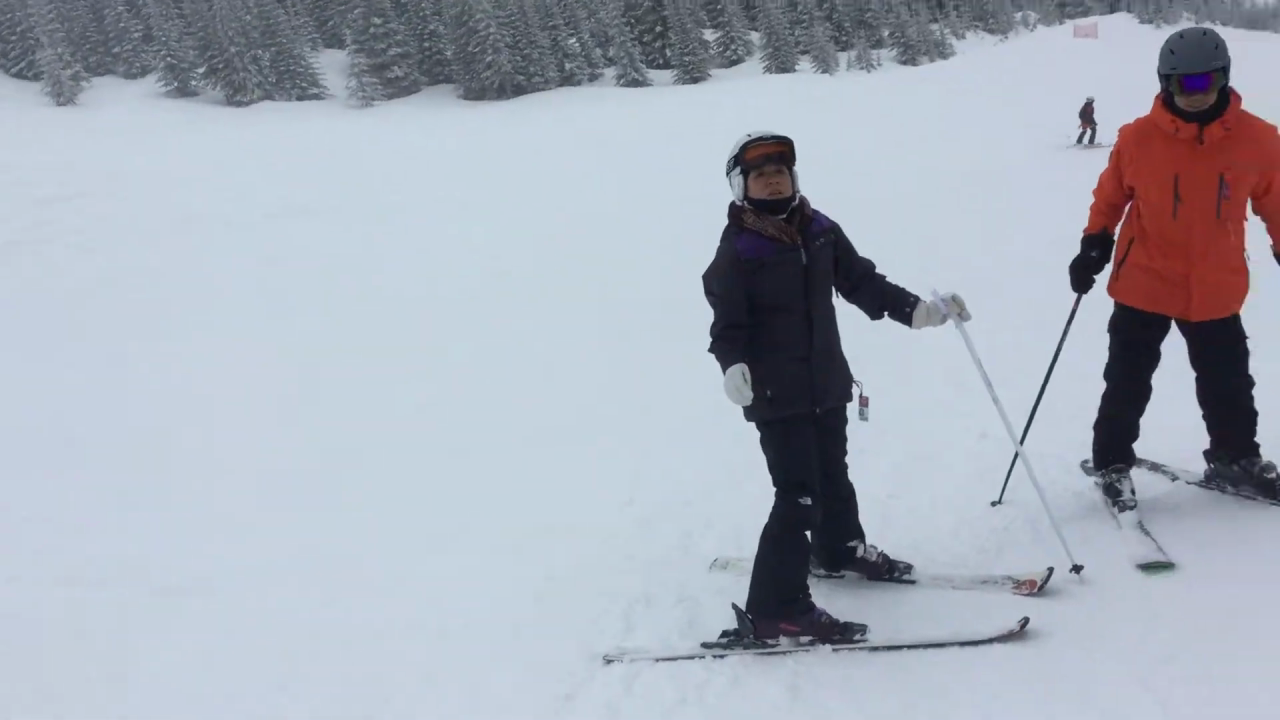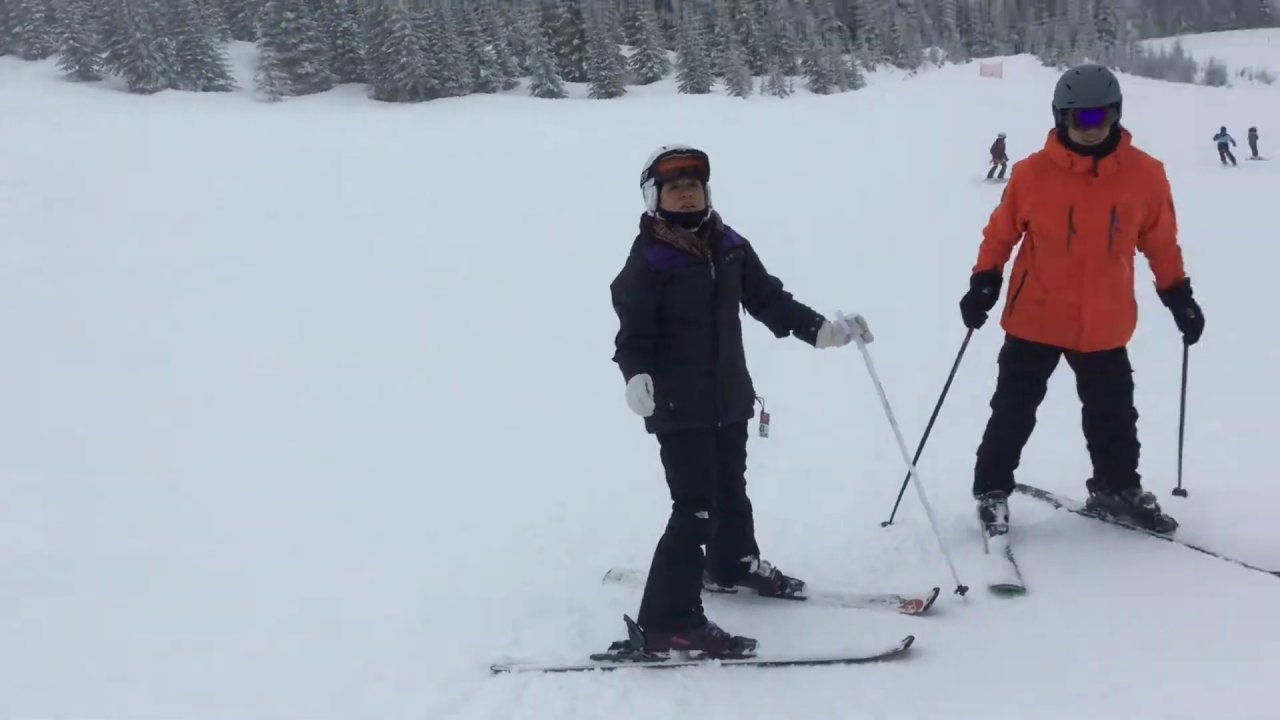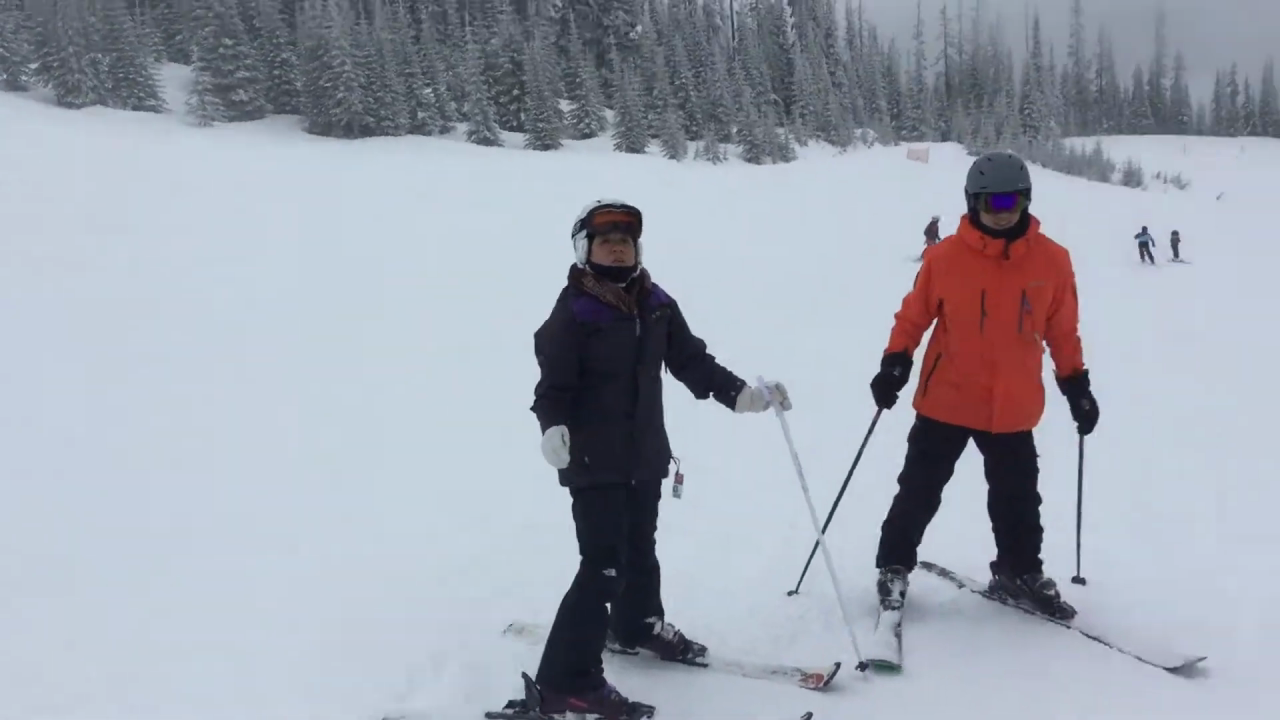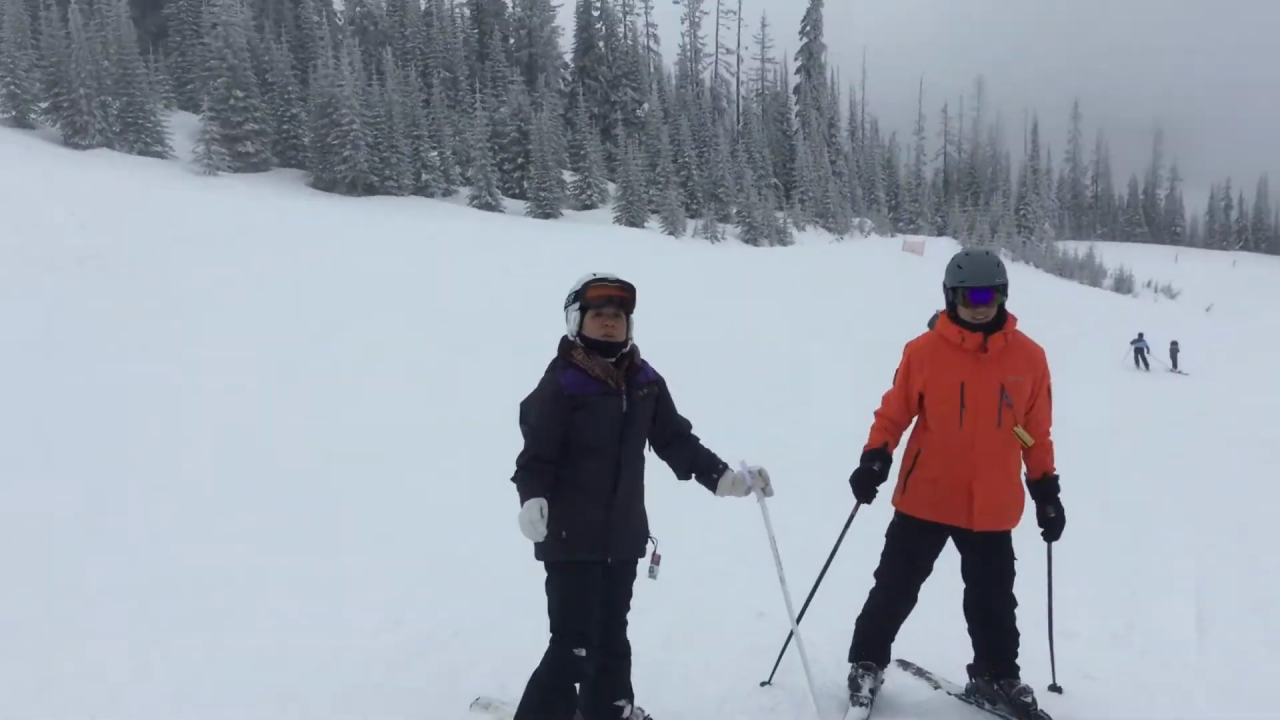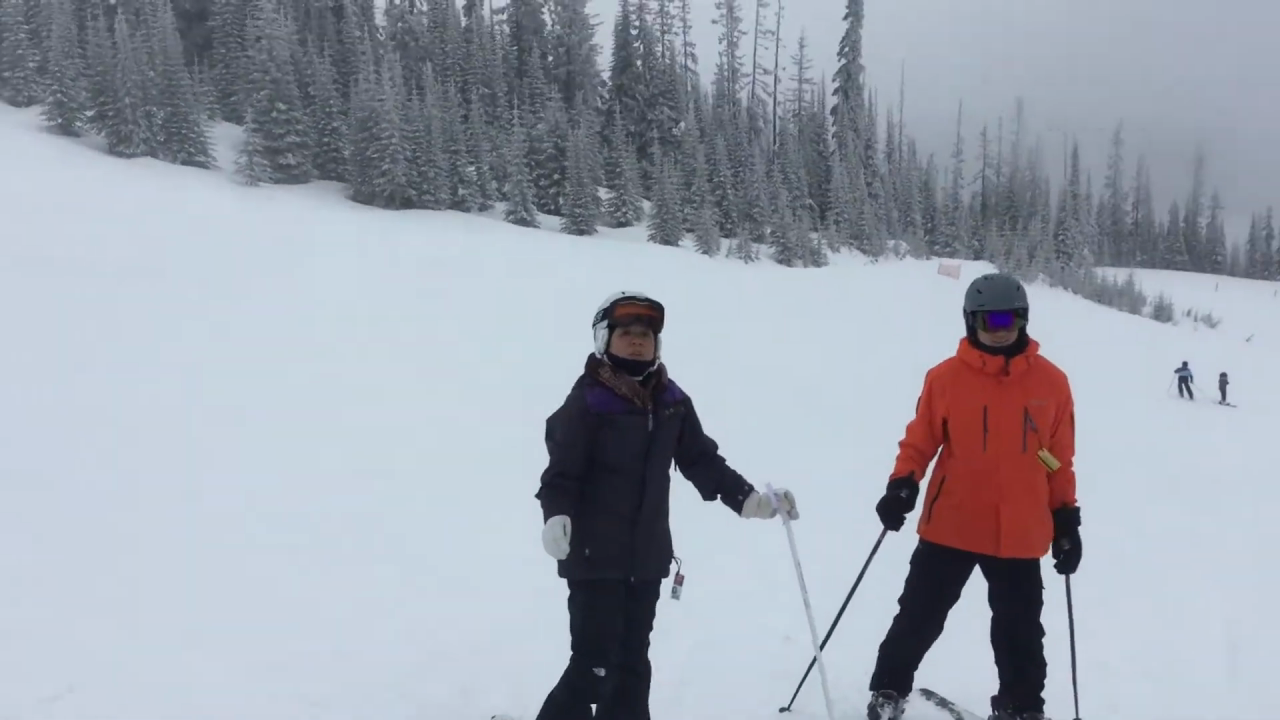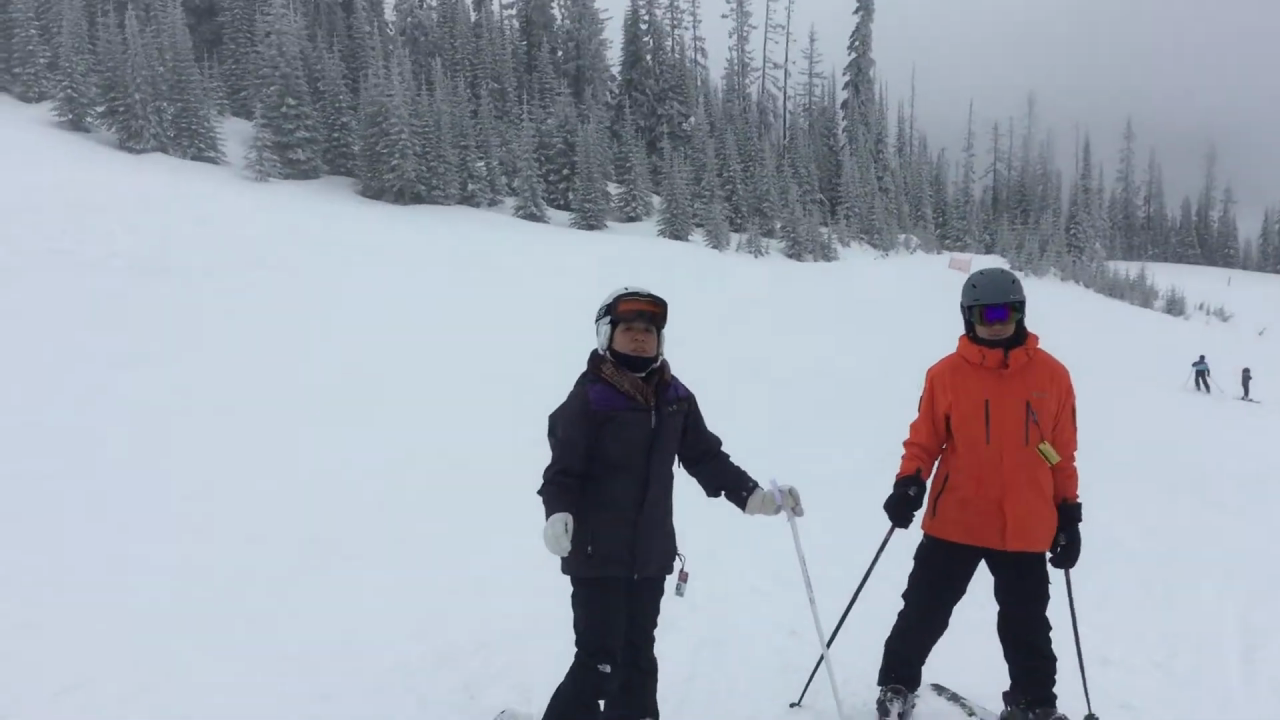
dt=0.1s
person 1, frame 1
left shoulder: (819, 230)
right shoulder: (737, 249)
left elbow: (862, 281)
right elbow: (727, 323)
left wrist: (918, 309)
right wrist: (734, 366)
left hip: (826, 381)
right hip: (776, 392)
left knee: (833, 475)
right knee: (798, 494)
left ankle: (842, 547)
right ankle: (776, 606)
person 1, frame 2
left shoulder: (730, 247)
right shoulder: (648, 259)
left elbow: (769, 299)
right elbow: (633, 331)
left wrist: (821, 329)
right wrist: (637, 375)
left hip: (730, 396)
right hip: (678, 404)
left knee: (730, 489)
right knee: (695, 508)
left ankle: (736, 562)
right ankle: (668, 620)
person 1, frame 3
left shoulder: (655, 304)
right shoulder: (573, 313)
left elbow: (691, 360)
right elbow: (554, 384)
left wrist: (741, 393)
right wrist: (554, 427)
left hip: (645, 455)
right hip: (594, 460)
left knee: (640, 549)
right knee: (602, 566)
left ankle: (639, 623)
person 1, frame 4
left shoulder: (644, 383)
right shoulder: (561, 384)
left elbow: (676, 441)
right elbow: (536, 456)
left wrist: (724, 479)
right wrist: (534, 501)
left hip: (623, 537)
right hip: (570, 538)
left knee: (611, 635)
right knee: (574, 647)
person 1, frame 5
left shoulder: (671, 402)
right shoulder: (587, 401)
left elbow: (701, 460)
right elbow: (561, 473)
left wrist: (749, 498)
right wrist: (557, 517)
left hip: (647, 557)
right hip: (593, 557)
left knee: (631, 658)
right knee: (594, 665)
person 1, frame 6
left shoulder: (675, 397)
right shoulder: (589, 398)
left elbow: (706, 456)
right elbow: (563, 469)
left wrist: (753, 495)
right wrist: (559, 514)
left hip: (651, 552)
right hip: (597, 553)
left knee: (638, 654)
right knee: (598, 663)
person 2, frame 1
right shoulder: (1139, 138)
right elbow: (1111, 195)
right wrist: (1096, 242)
left hip: (1217, 292)
right hip: (1144, 288)
left knee: (1226, 385)
right knee: (1127, 384)
left ankle: (1234, 457)
right ankle: (1112, 463)
person 2, frame 2
left shoulder: (1144, 174)
right shoulder: (1032, 172)
left elbow: (1160, 241)
right elbow: (1001, 231)
left wrist: (1178, 294)
right wrist: (984, 280)
left hip: (1104, 324)
right hip: (1034, 320)
left knee: (1112, 413)
right knee: (1012, 411)
left ankle: (1117, 486)
right ankle: (991, 491)
person 2, frame 3
left shoulder: (1051, 260)
right shoulder: (945, 257)
left elbow: (1061, 328)
right elbow: (914, 314)
left wrist: (1076, 382)
right wrist: (895, 362)
left hip: (1013, 408)
right hip: (946, 402)
left knee: (1018, 496)
right knee: (919, 490)
left ankle: (1019, 570)
right ankle: (894, 566)
person 2, frame 4
left shoulder: (1028, 357)
right shoulder: (923, 351)
left elbow: (1036, 430)
right elbow: (893, 413)
left wrist: (1046, 488)
right wrist: (874, 459)
left hip: (993, 507)
right hip: (925, 499)
left knee: (993, 600)
right knee: (894, 589)
left ankle: (996, 677)
right ankle: (866, 663)
person 2, frame 5
left shoulder: (1050, 382)
right shoulder: (945, 377)
left elbow: (1059, 458)
right elbow: (920, 440)
left wrist: (1065, 518)
right wrist: (901, 486)
left hip: (1020, 534)
right hip: (950, 526)
left knee: (1021, 629)
right knee: (920, 614)
person 2, frame 6
left shoulder: (1051, 374)
right shoulder: (946, 373)
left elbow: (1061, 452)
right elbow: (924, 439)
left wrist: (1067, 514)
right wrist: (909, 484)
left hip: (1026, 528)
right hip: (955, 521)
left knee: (1027, 625)
right knee: (925, 610)
